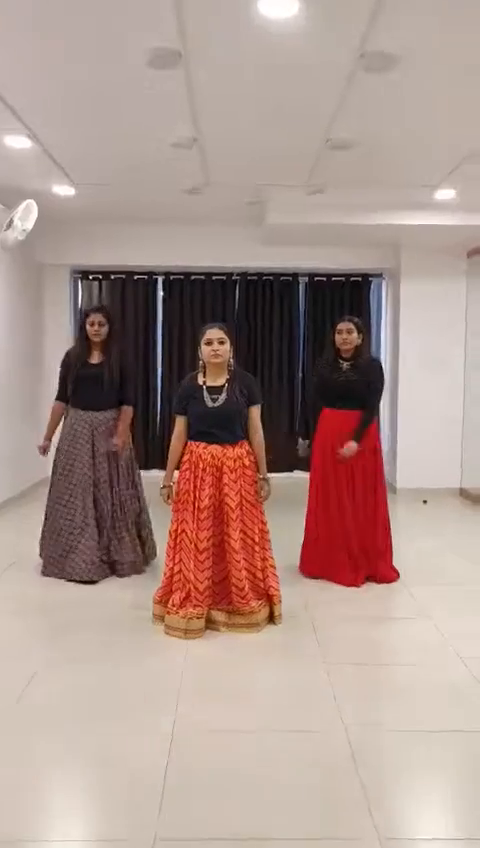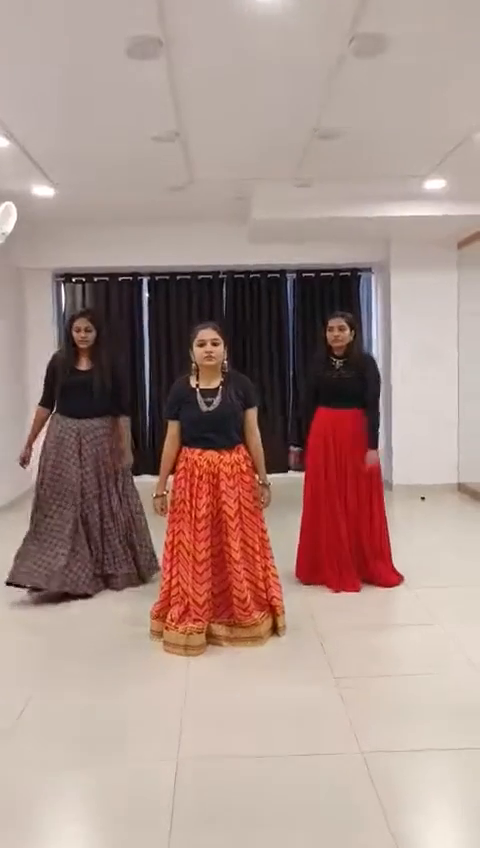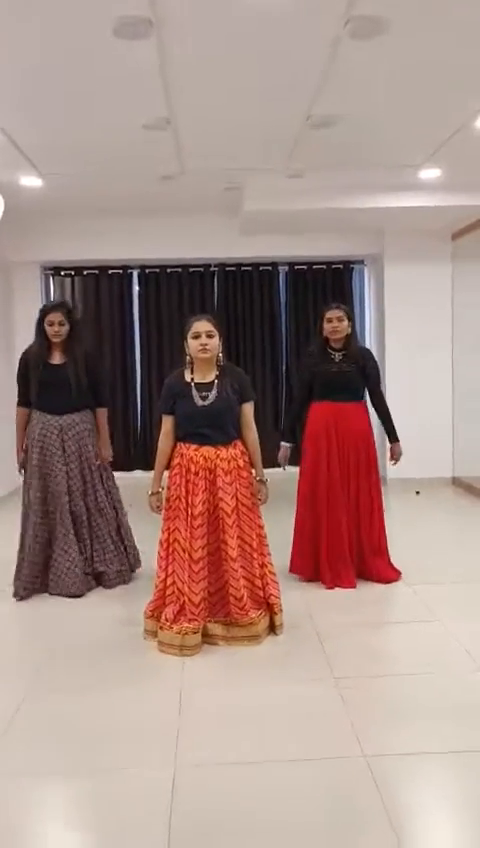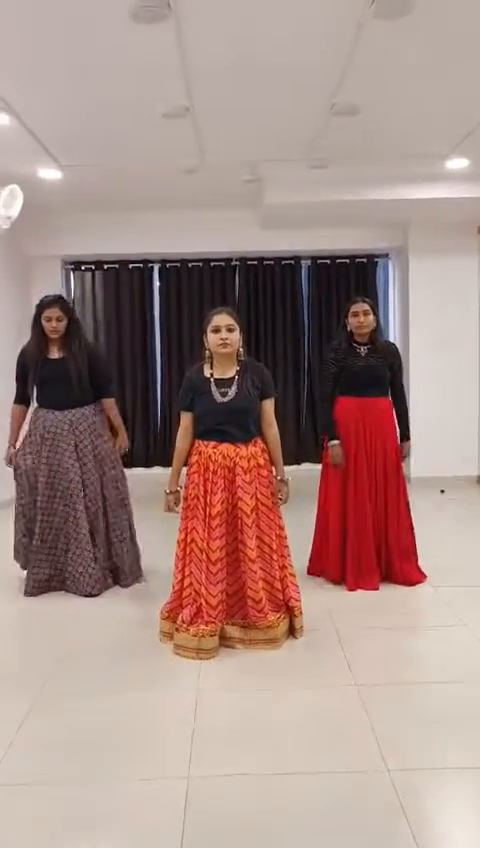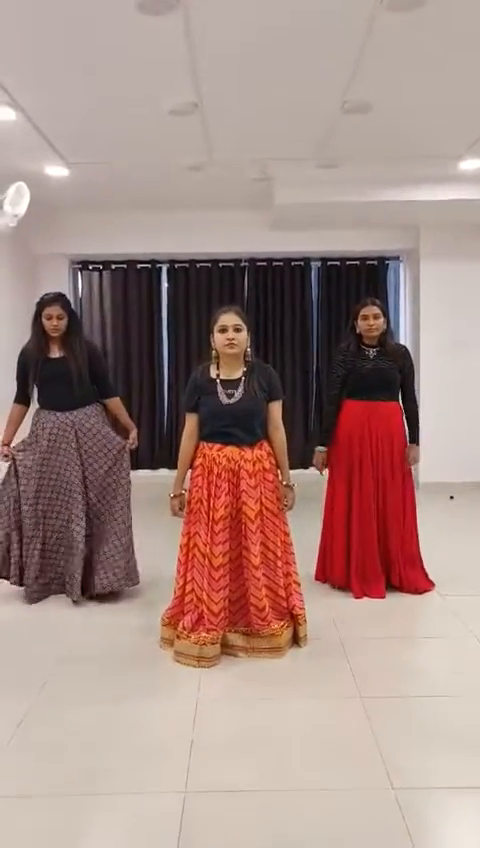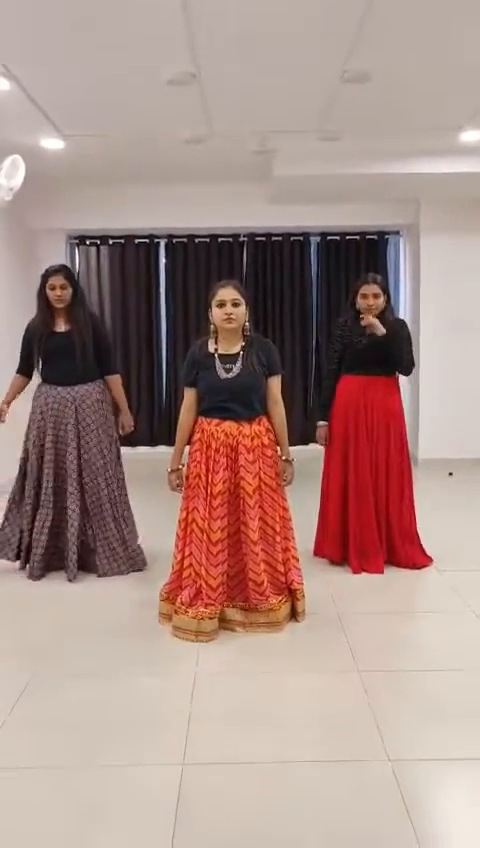
dt=0.4s
person 1, frame 1
left shoulder: (245, 383)
right shoulder: (188, 386)
left elbow: (255, 430)
right elbow: (179, 434)
left wrist: (263, 474)
right wrist: (167, 478)
left hip: (237, 468)
right hip: (198, 468)
left knee: (239, 536)
right knee: (197, 538)
left ankle: (240, 602)
right ankle: (193, 603)
person 1, frame 2
left shoulder: (240, 385)
right shoulder: (181, 389)
left elbow: (252, 434)
right elbow: (172, 440)
left wrist: (263, 480)
right wrist: (160, 487)
left hip: (235, 474)
right hip: (193, 476)
left knee: (237, 546)
right knee: (194, 548)
left ankle: (241, 614)
right ankle: (192, 618)
person 1, frame 3
left shoulder: (236, 378)
right shoulder: (175, 384)
left elbow: (249, 428)
right elbow: (167, 436)
left wrist: (259, 475)
right wrist: (156, 485)
left hip: (231, 470)
right hip: (188, 472)
left knee: (234, 543)
right knee: (189, 545)
left ankle: (238, 612)
right ankle: (188, 616)
person 1, frame 4
left shoulder: (257, 373)
right shoulder: (194, 378)
left elbow: (269, 426)
right elbow: (185, 432)
left wrist: (280, 475)
right wrist: (172, 483)
left hip: (251, 469)
right hip: (207, 470)
left knee: (253, 545)
right knee: (207, 547)
left ankle: (257, 616)
right ankle: (204, 619)
person 1, frame 5
left shoulder: (264, 375)
right shoulder: (200, 379)
left elbow: (276, 429)
right elbow: (190, 434)
left wrist: (286, 479)
right wrist: (177, 486)
left hip: (257, 472)
right hip: (211, 474)
left knee: (258, 550)
right knee: (211, 552)
left ankle: (260, 624)
right ankle: (207, 627)
person 1, frame 6
left shoulder: (263, 349)
right shoulder: (198, 354)
left elbow: (275, 403)
right elbow: (188, 409)
left wrist: (285, 454)
right wrist: (175, 461)
left hip: (255, 448)
right hip: (210, 448)
left knee: (256, 525)
right knee: (210, 527)
left ankle: (260, 598)
right ankle: (206, 602)
person 2, frame 1
left shoulder: (119, 359)
right shoulder: (73, 357)
left elbow: (128, 401)
right elbow: (62, 398)
left wrist: (121, 433)
right wrist: (48, 435)
left hip: (109, 428)
right hip: (77, 429)
left knee: (112, 494)
right knee: (73, 494)
left ankle: (116, 554)
right ankle: (71, 557)
person 2, frame 2
left shoulder: (108, 365)
right shoulder: (59, 362)
left elbow: (121, 410)
right elbow: (46, 404)
left wrist: (125, 449)
right wrist: (29, 444)
left hip: (99, 438)
right hip: (63, 438)
left knee: (103, 505)
right knee: (59, 507)
left ankle: (111, 567)
right ankle: (54, 572)
person 2, frame 3
left shoulder: (83, 357)
right shoulder: (30, 357)
left elbow: (99, 401)
right elbow: (24, 403)
left wrist: (105, 442)
right wrist: (20, 446)
left hip: (80, 433)
right hip: (43, 436)
left knee: (87, 502)
right knee: (46, 505)
left ankle: (97, 566)
right ankle: (45, 572)
person 2, frame 4
left shoulder: (84, 350)
right shoulder: (29, 354)
left elbow: (104, 392)
right elbow: (21, 400)
left wrist: (120, 430)
right wrist: (12, 443)
left hip: (86, 428)
right hip: (47, 432)
left knee: (94, 500)
right knee: (50, 504)
left ankle: (98, 569)
right ankle: (50, 571)
person 2, frame 5
left shoulder: (85, 349)
right shoulder: (30, 354)
left elbow: (107, 391)
left wrist: (131, 426)
left hip: (89, 429)
right hip: (49, 434)
left knee: (94, 504)
right knee: (48, 506)
left ankle: (95, 575)
right ankle: (48, 576)
person 2, frame 6
left shoulder: (90, 323)
right shoulder: (36, 328)
left elbow: (109, 369)
left wrist: (124, 409)
left hip: (90, 405)
right hip: (51, 407)
left knee: (94, 479)
right knee: (50, 481)
left ankle: (101, 551)
right ankle: (49, 551)
person 3, frame 1
left shoulder: (372, 365)
right shoulder: (325, 365)
left elbow: (372, 407)
right elbow: (316, 404)
left wrist: (355, 440)
left hip: (363, 435)
right hip: (329, 434)
left knee: (365, 500)
right knee: (330, 499)
left ankle: (370, 562)
right ankle: (332, 561)
person 3, frame 2
left shoulder: (365, 363)
right shoulder: (319, 364)
left elbow: (373, 406)
right elbow: (309, 405)
left wrist: (372, 447)
left hip: (357, 435)
right hip: (323, 435)
left knee: (360, 503)
right knee: (325, 503)
left ankle: (370, 566)
right ankle: (327, 566)
person 3, frame 3
left shoulder: (363, 356)
right shoulder: (314, 357)
left elbow: (377, 397)
right elbow: (300, 400)
left wrist: (394, 438)
right wrist: (286, 440)
left hip: (355, 430)
right hip: (321, 431)
left knee: (359, 497)
right knee: (323, 497)
left ankle: (368, 562)
right ankle: (326, 563)
person 3, frame 4
left shoulder: (389, 351)
right shoulder: (337, 351)
left elbow: (398, 395)
right elbow: (326, 397)
left wrist: (405, 436)
right wrist: (332, 439)
left hip: (381, 427)
right hip: (346, 426)
left knee: (385, 496)
right knee: (347, 497)
left ankle: (393, 564)
right ankle: (348, 564)
person 3, frame 5
left shoulder: (399, 353)
right shoulder: (346, 353)
left elbow: (410, 400)
right elbow: (332, 399)
left wrist: (414, 442)
right wrist: (323, 444)
left hip: (389, 432)
right hip: (352, 431)
left knee: (392, 504)
right knee: (353, 503)
left ankle: (398, 571)
right ankle: (354, 572)
person 3, frame 6
left shoulder: (397, 327)
right shoulder: (344, 328)
left elbow: (407, 367)
right elbow: (331, 374)
left wrist: (382, 333)
right wrist: (323, 418)
left hip: (385, 407)
right hip: (348, 407)
left knee: (388, 477)
right knee: (349, 478)
left ankle: (395, 546)
right ankle: (351, 546)
